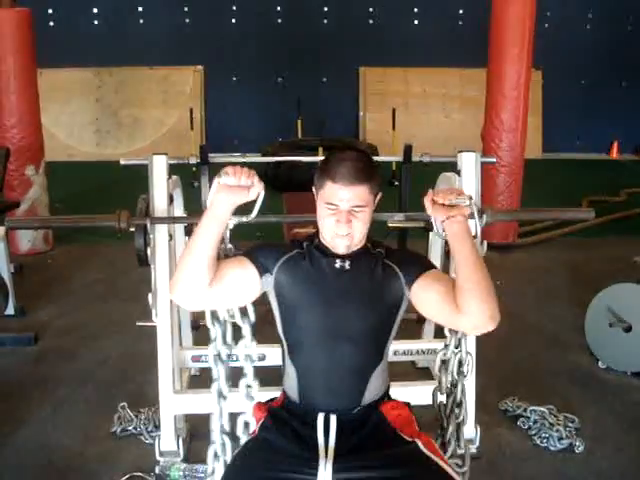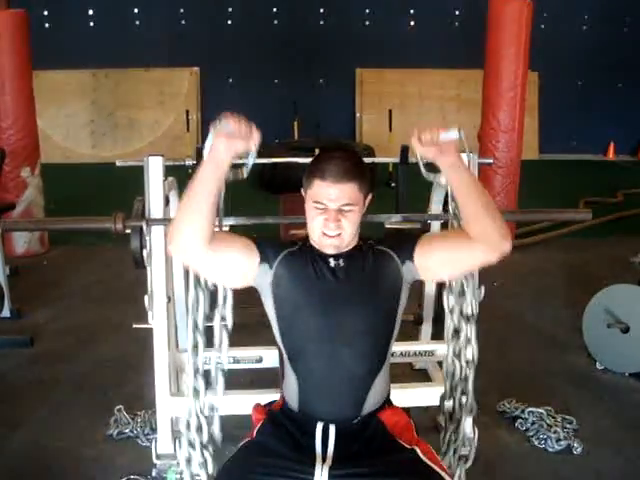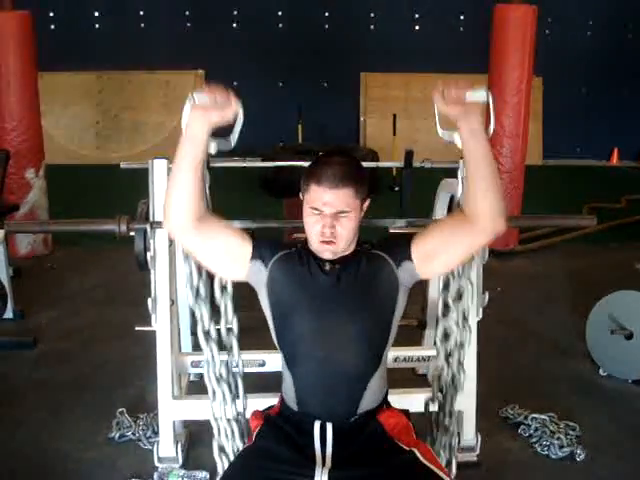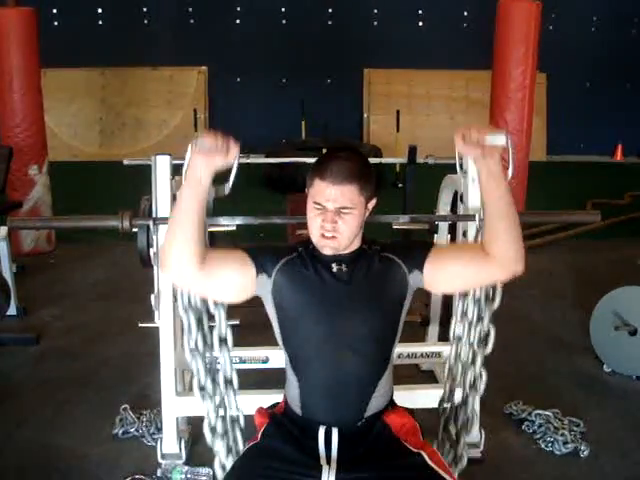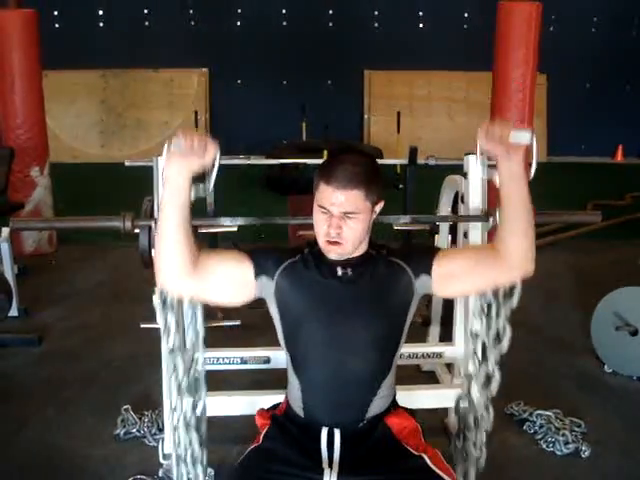
dt=0.7s
person 1, frame 1
left shoulder: (400, 267)
right shoulder: (279, 262)
left elbow: (480, 319)
right elbow: (188, 294)
left wrist: (456, 226)
right wrist: (220, 208)
left hip: (373, 428)
right hip: (291, 428)
person 1, frame 2
left shoulder: (395, 259)
right shoulder: (275, 261)
left elbow: (493, 243)
right elbow: (187, 244)
left wrist: (452, 162)
right wrist: (218, 155)
left hip: (375, 436)
right hip: (288, 436)
person 1, frame 3
left shoulder: (392, 264)
right shoulder: (273, 264)
left elbow: (486, 223)
right elbow: (182, 226)
left wrist: (470, 125)
right wrist: (198, 126)
left hip: (373, 439)
right hip: (287, 439)
person 1, frame 4
left shoulder: (400, 265)
right shoulder: (274, 267)
left elbow: (504, 262)
right elbow: (183, 271)
left wrist: (489, 166)
right wrist: (200, 172)
left hip: (378, 437)
right hip: (292, 437)
person 1, frame 5
left shoulder: (406, 271)
right shoulder: (279, 269)
left elbow: (513, 265)
right elbow: (178, 278)
left wrist: (510, 168)
right wrist: (179, 174)
left hip: (380, 440)
right hip: (294, 440)
